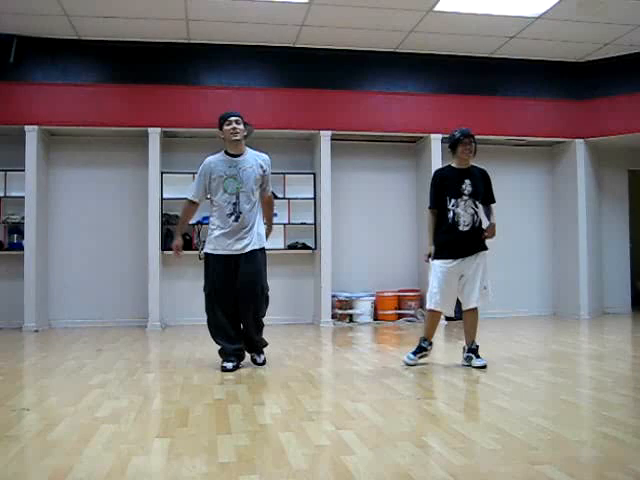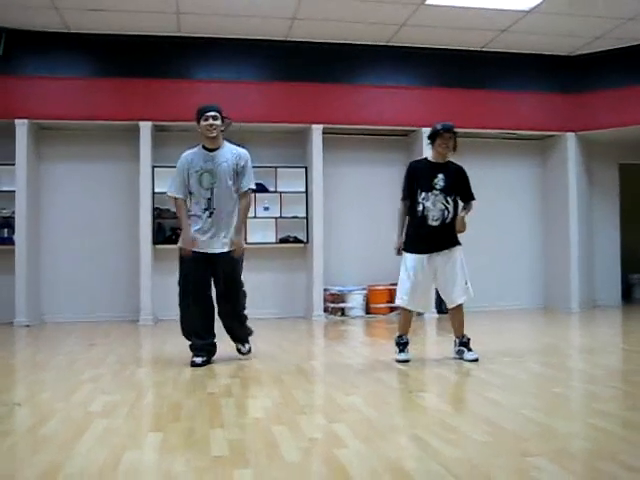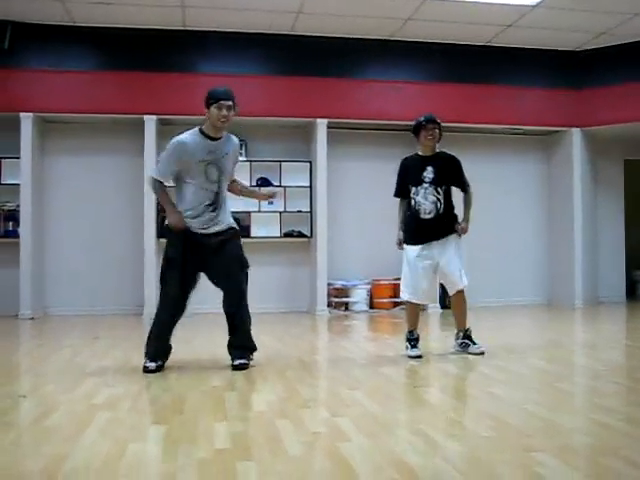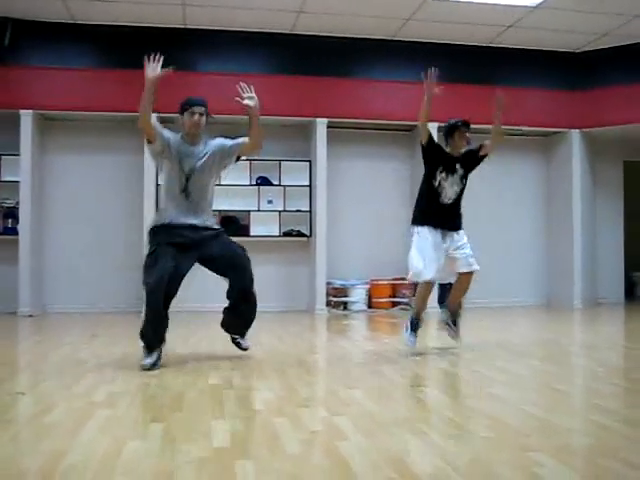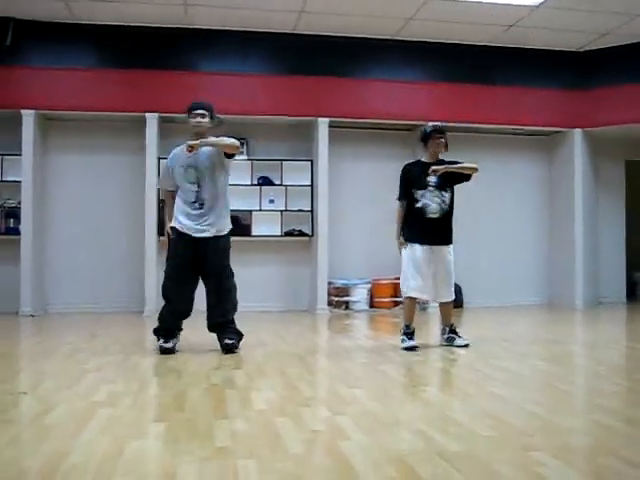
dt=1s
person 1, frame 1
left shoulder: (261, 160)
right shoulder: (210, 164)
left elbow: (266, 198)
right elbow: (193, 201)
left wrist: (268, 226)
right wrist: (178, 234)
left hip: (252, 243)
right hip: (219, 245)
left knee: (255, 295)
right knee: (220, 300)
left ankle: (254, 344)
right ankle: (231, 352)
person 1, frame 2
left shoulder: (240, 156)
right shoulder: (187, 159)
left elbow: (245, 196)
right elbow: (179, 198)
left wrist: (239, 232)
right wrist: (186, 231)
left hip: (227, 241)
right hip: (194, 242)
left knee: (231, 293)
right knee: (193, 297)
left ankle: (240, 335)
right ankle: (203, 348)
person 1, frame 3
left shoulder: (232, 145)
right shoulder: (182, 144)
right elbow: (159, 181)
left wrist: (256, 194)
right wrist: (171, 212)
left hip: (222, 231)
right hip: (185, 230)
left knee: (235, 290)
right knee: (173, 292)
left ankle: (241, 350)
right ankle: (157, 351)
person 1, frame 4
left shoulder: (217, 148)
right shoulder: (167, 144)
left elbow: (254, 145)
right elbow: (144, 122)
left wrist: (253, 112)
right wrist: (150, 84)
left hip: (205, 229)
right hip: (169, 228)
left knee: (241, 268)
right knee: (157, 282)
left ankle: (235, 326)
right ankle: (153, 345)
person 1, frame 5
left shoulder: (215, 148)
right shoulder: (175, 156)
left elbow: (235, 146)
right elbow: (170, 191)
left wrist: (204, 142)
right wrist: (168, 221)
left hip: (216, 231)
right hip: (183, 231)
left knee: (221, 285)
right knee: (176, 286)
left ankle: (228, 333)
right ankle: (168, 333)
person 2, frame 1
left shoulder: (481, 175)
right shoulder: (441, 175)
left elbow: (487, 205)
right elbow: (433, 212)
left wrist: (491, 222)
right wrist: (432, 244)
left hip: (475, 248)
right hip: (446, 249)
left knee: (472, 302)
right knee: (437, 301)
left ankle: (470, 350)
right ankle: (424, 344)
person 2, frame 2
left shoulder: (458, 172)
right shoulder: (415, 168)
left elbow: (468, 203)
right elbow: (406, 203)
left wrist: (462, 215)
right wrist: (400, 236)
left hip: (448, 244)
right hip: (416, 244)
left knee: (457, 296)
right knee: (408, 297)
left ankle: (461, 343)
right ankle: (402, 343)
person 2, frame 3
left shoulder: (450, 161)
right shoulder: (407, 164)
left elbow: (466, 191)
right elbow: (403, 200)
left wrist: (465, 220)
right wrist: (400, 231)
left hip: (446, 235)
right hip: (416, 238)
left knee: (458, 287)
right knee: (413, 292)
left ankle: (463, 337)
right ankle: (412, 338)
person 2, frame 4
left shoulder: (468, 158)
right shoulder: (435, 155)
left elbow: (492, 142)
right elbow: (421, 129)
left wrist: (498, 113)
right wrist: (428, 98)
left hip: (453, 226)
right hip: (427, 225)
left knee: (467, 270)
right knee: (428, 275)
left ankle: (451, 311)
right ankle: (414, 321)
person 2, frame 5
left shoulder: (447, 168)
right shoulder: (410, 169)
left elbow: (474, 169)
right elbow: (402, 204)
left wrist: (446, 168)
right wrist: (399, 233)
left hip: (441, 239)
right hip: (415, 239)
left knee: (445, 287)
right knee: (412, 288)
left ankle: (449, 331)
right ankle: (409, 332)
